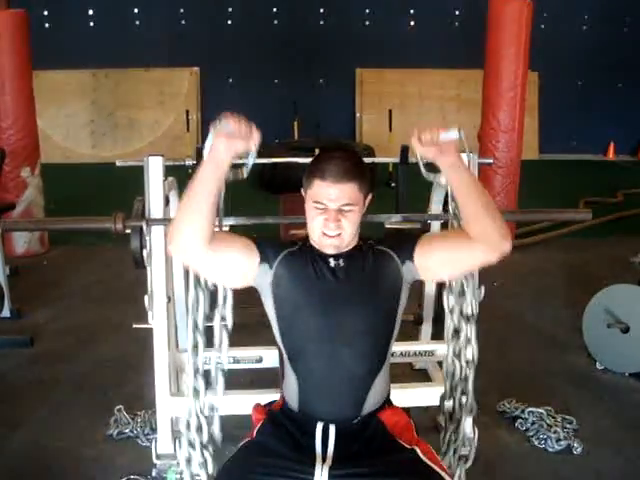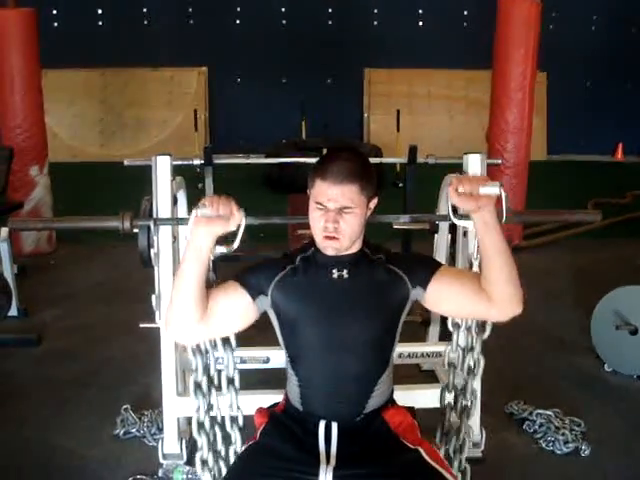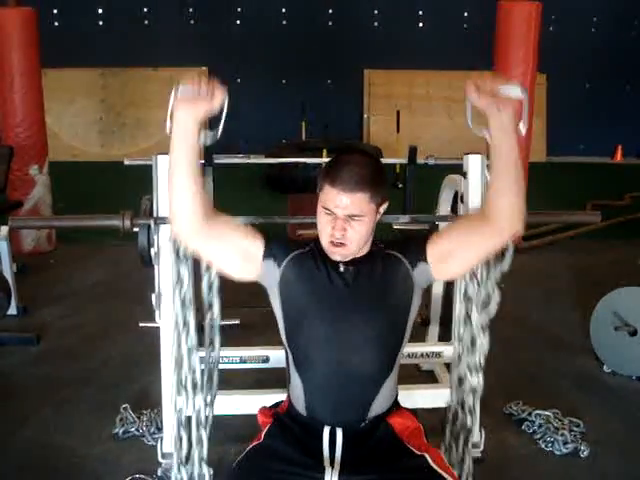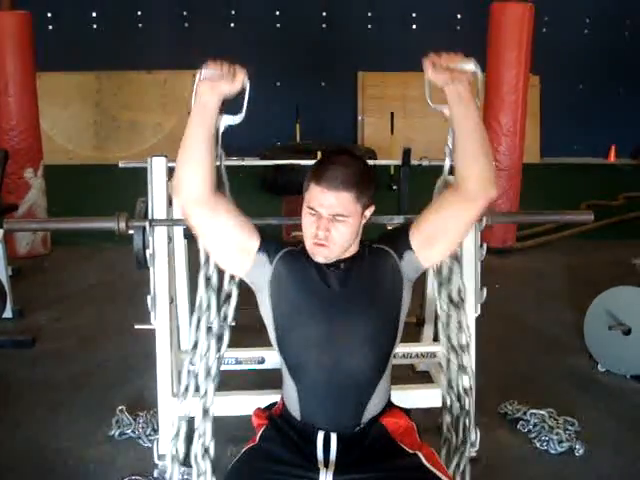
dt=1s
person 1, frame 1
left shoulder: (395, 259)
right shoulder: (275, 261)
left elbow: (493, 243)
right elbow: (187, 244)
left wrist: (452, 162)
right wrist: (218, 155)
left hip: (375, 436)
right hip: (288, 436)
person 1, frame 2
left shoulder: (402, 273)
right shoulder: (276, 276)
left elbow: (504, 304)
right elbow: (186, 327)
left wrist: (485, 217)
right wrist: (203, 238)
left hip: (377, 434)
right hip: (292, 434)
person 1, frame 3
left shoulder: (407, 268)
right shoulder: (285, 264)
left elbow: (502, 224)
right elbow: (192, 228)
left wrist: (501, 119)
right wrist: (188, 120)
left hip: (381, 439)
right hip: (295, 439)
person 1, frame 4
left shoulder: (395, 262)
right shoulder: (271, 265)
left elbow: (475, 191)
right elbow: (194, 197)
left wrist: (458, 90)
right wrist: (209, 98)
left hip: (376, 441)
right hip: (289, 442)
